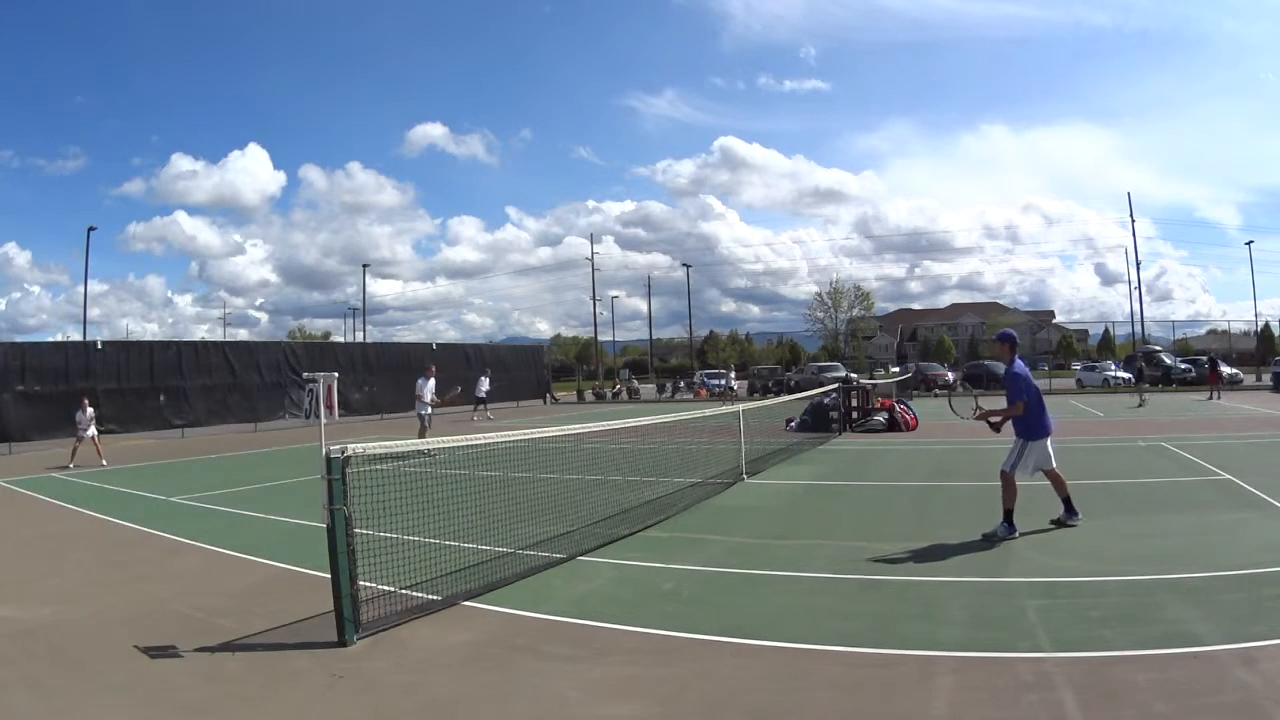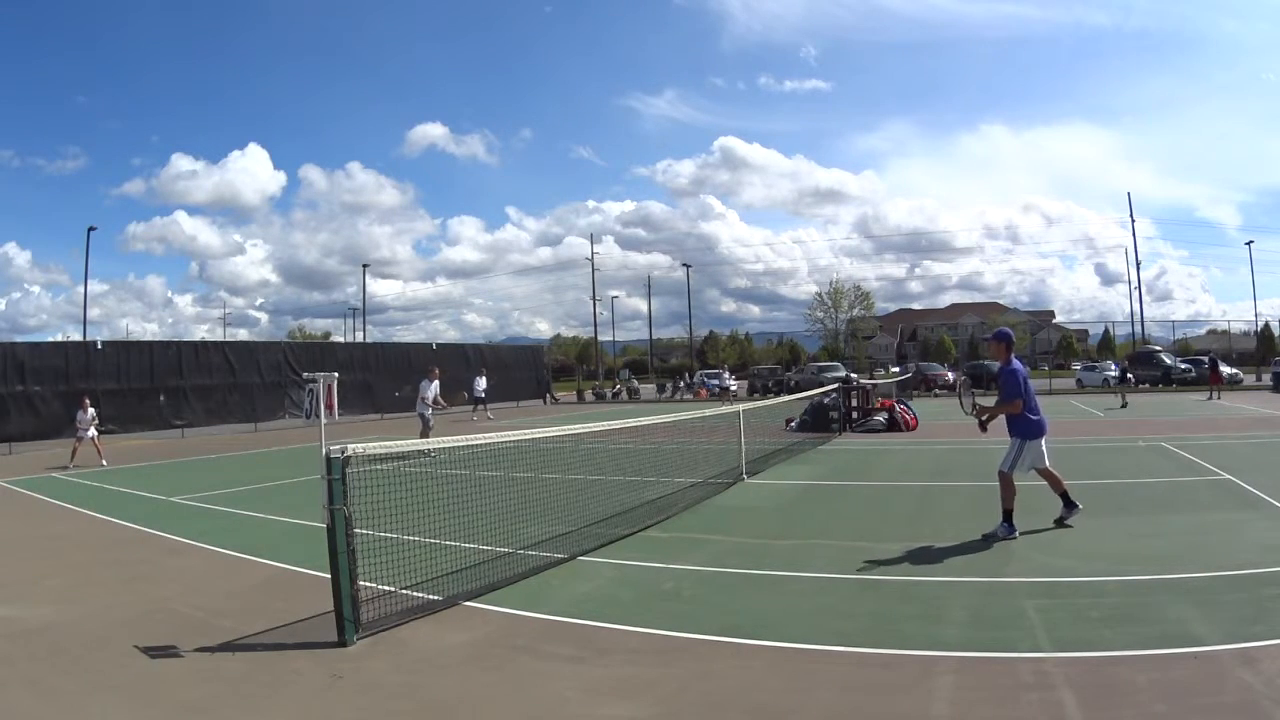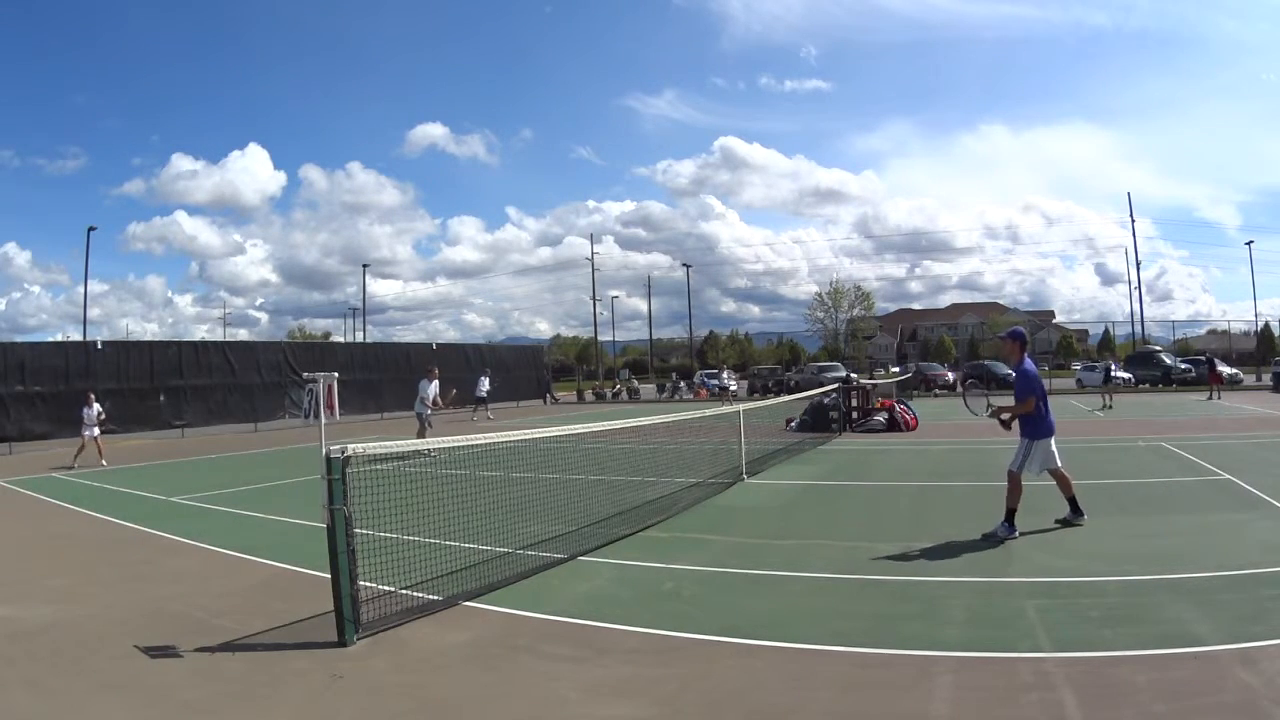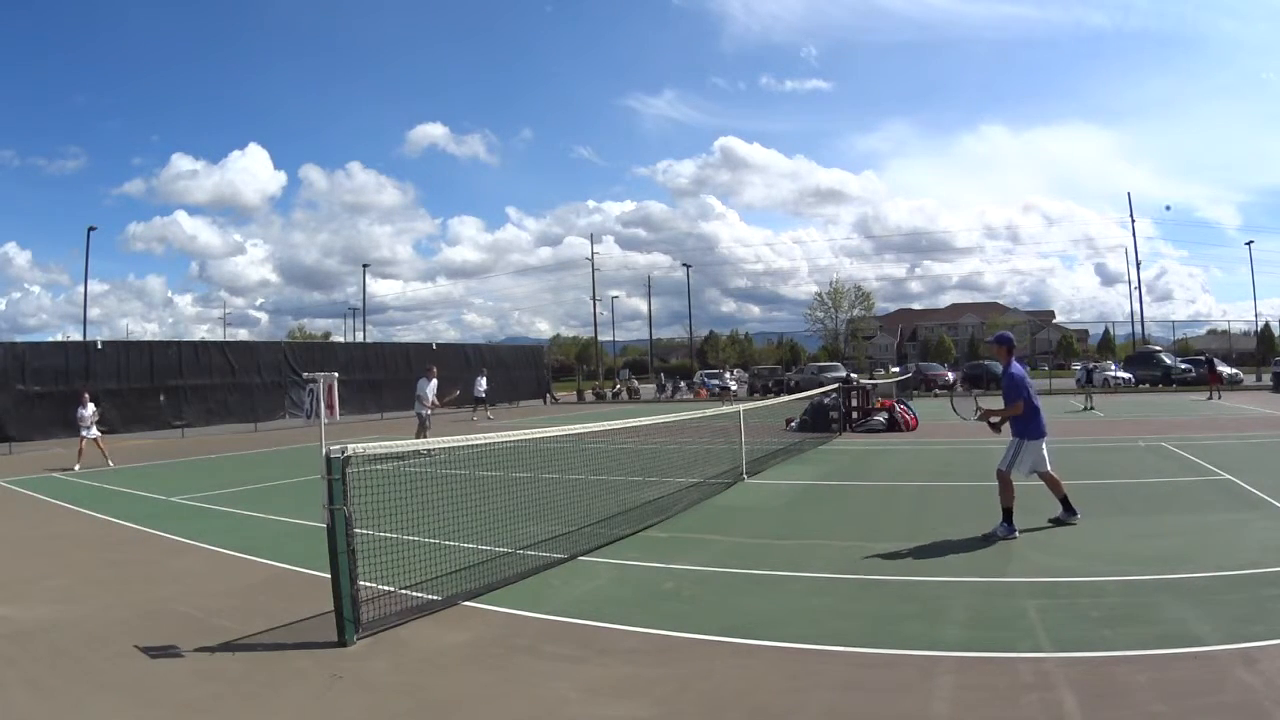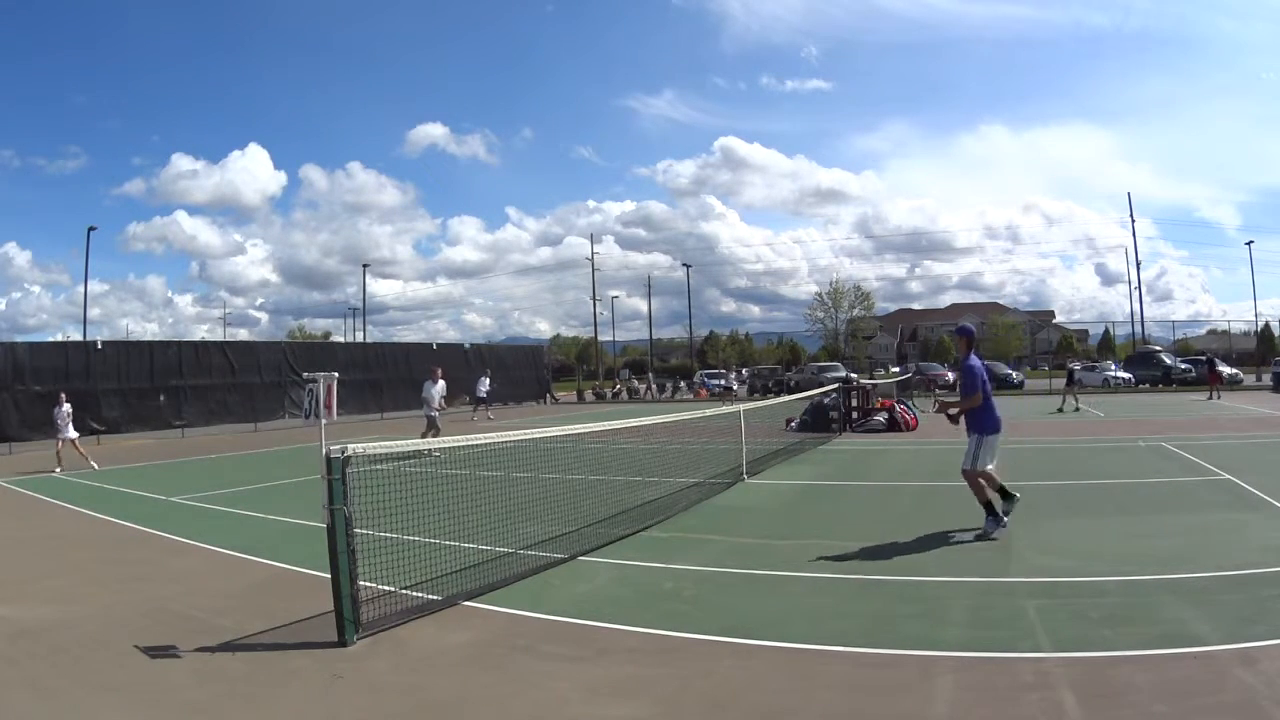
dt=0.5s
person 1, frame 1
left shoulder: (1014, 373)
right shoulder: (1016, 368)
left elbow: (1018, 409)
left wrist: (990, 414)
right wrist: (1000, 422)
left hip: (1030, 432)
right hip: (1040, 428)
left knee: (1006, 474)
right knee: (1050, 470)
left ankle: (1008, 526)
right ankle: (1070, 512)
person 1, frame 2
left shoulder: (1013, 371)
right shoulder: (1005, 370)
left elbow: (1016, 406)
right elbow: (1003, 402)
left wrist: (987, 410)
right wrist: (987, 419)
left hip: (1026, 432)
right hip: (1033, 428)
left knee: (1005, 474)
right knee: (1042, 469)
left ankle: (1007, 526)
right ankle: (1069, 505)
person 1, frame 3
left shoulder: (1025, 371)
right shoulder: (1023, 367)
left elbow: (1029, 405)
left wrist: (1003, 410)
right wrist: (1010, 419)
left hip: (1035, 432)
right hip: (1042, 428)
left knee: (1014, 474)
right knee: (1055, 469)
left ankle: (1009, 526)
right ankle: (1076, 512)
person 1, frame 4
left shoulder: (1011, 374)
right shoulder: (1013, 370)
left elbow: (1018, 408)
left wrist: (991, 413)
right wrist: (1000, 422)
left hip: (1026, 433)
right hip: (1034, 430)
left knee: (1003, 474)
right knee: (1044, 472)
left ankle: (1008, 526)
right ankle: (1069, 511)
person 1, frame 5
left shoulder: (970, 366)
right shoulder: (968, 363)
left elbow: (977, 399)
left wrist: (949, 406)
right wrist: (958, 413)
left hip: (984, 428)
right hip: (981, 426)
left knee: (970, 473)
right knee: (979, 470)
left ankle: (994, 517)
right ankle: (1007, 496)
